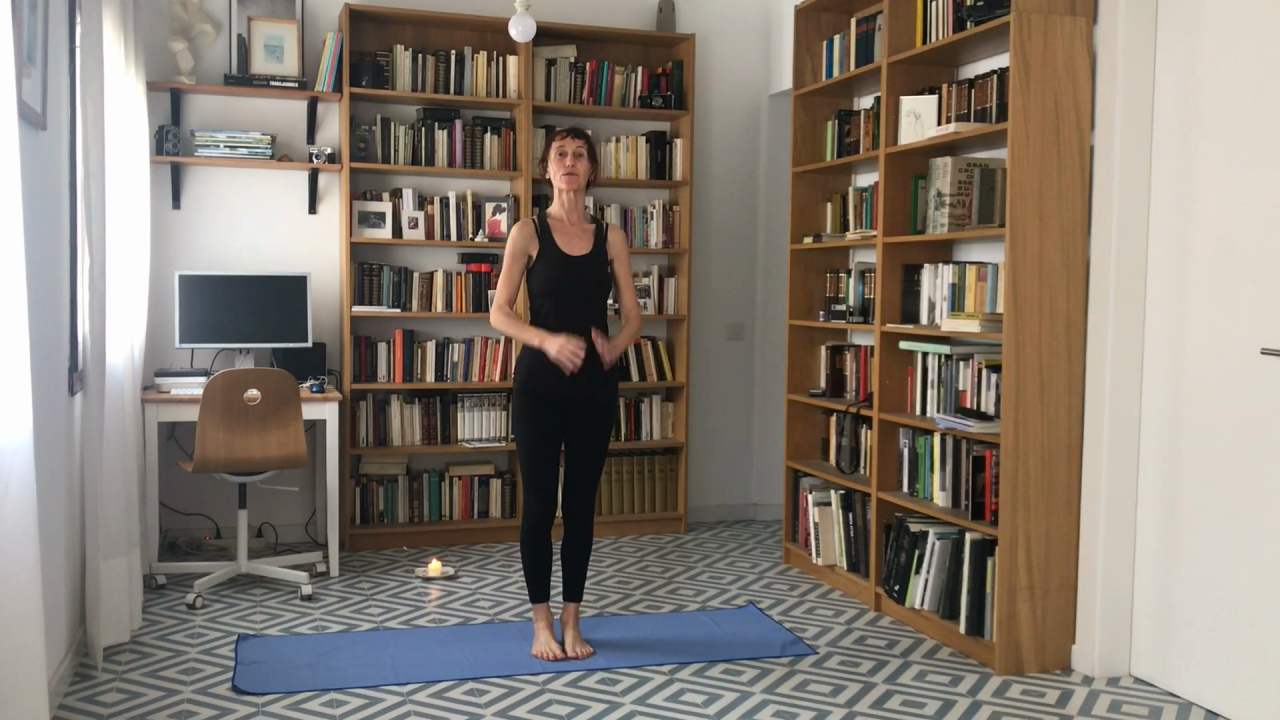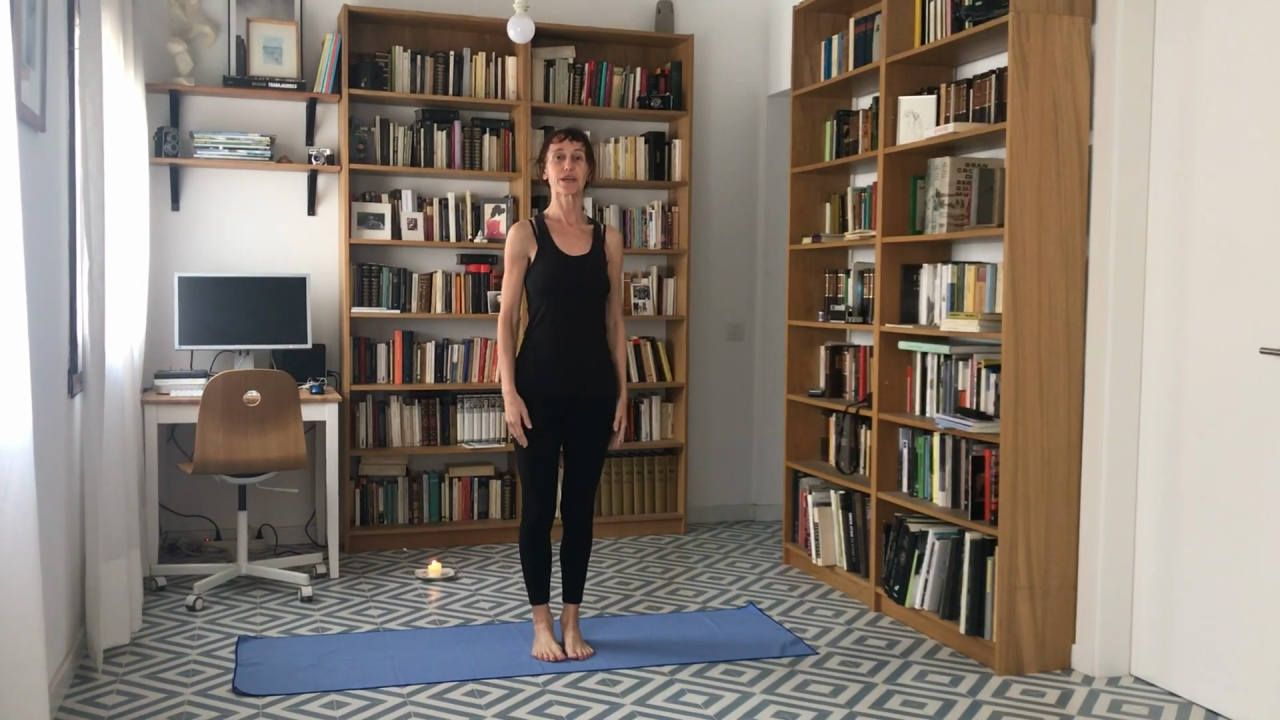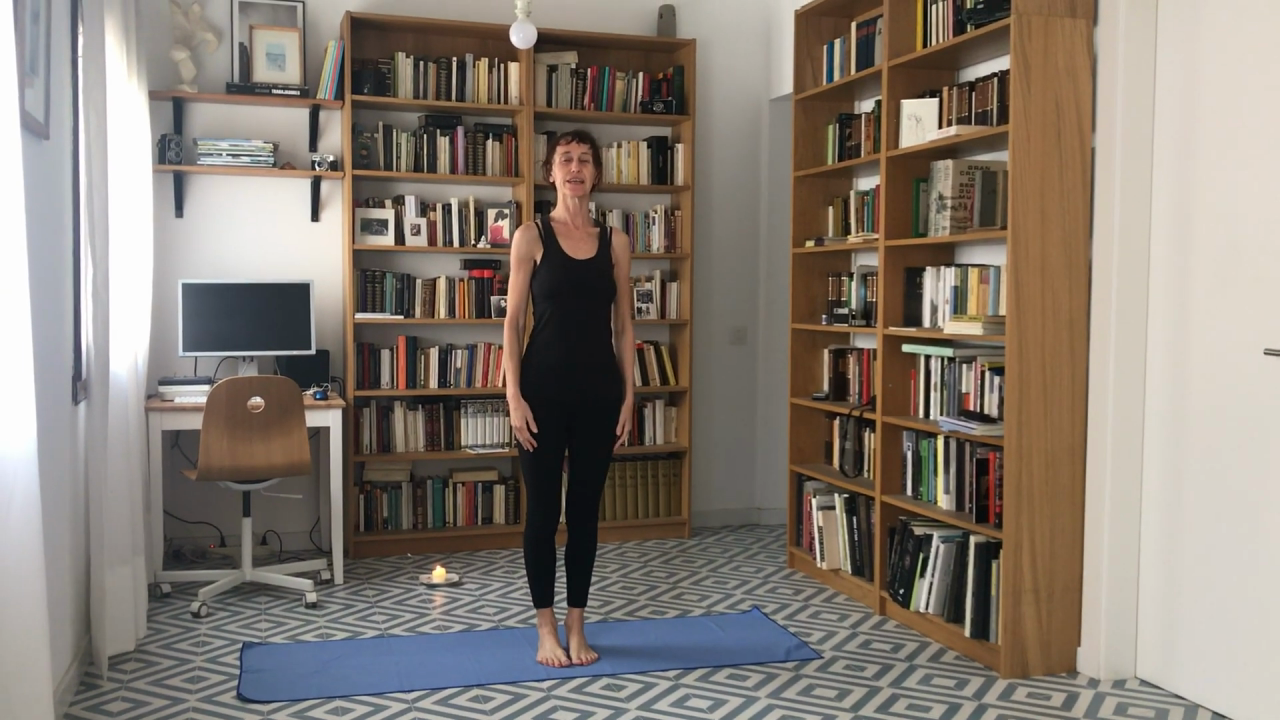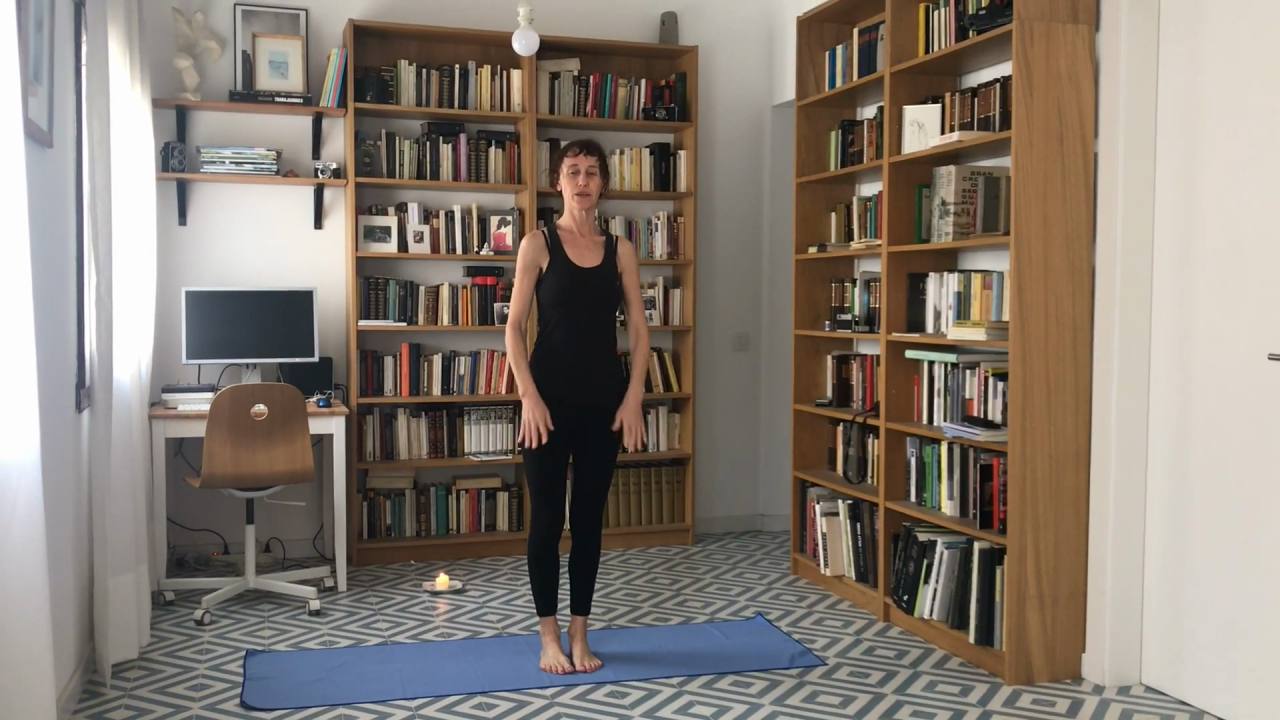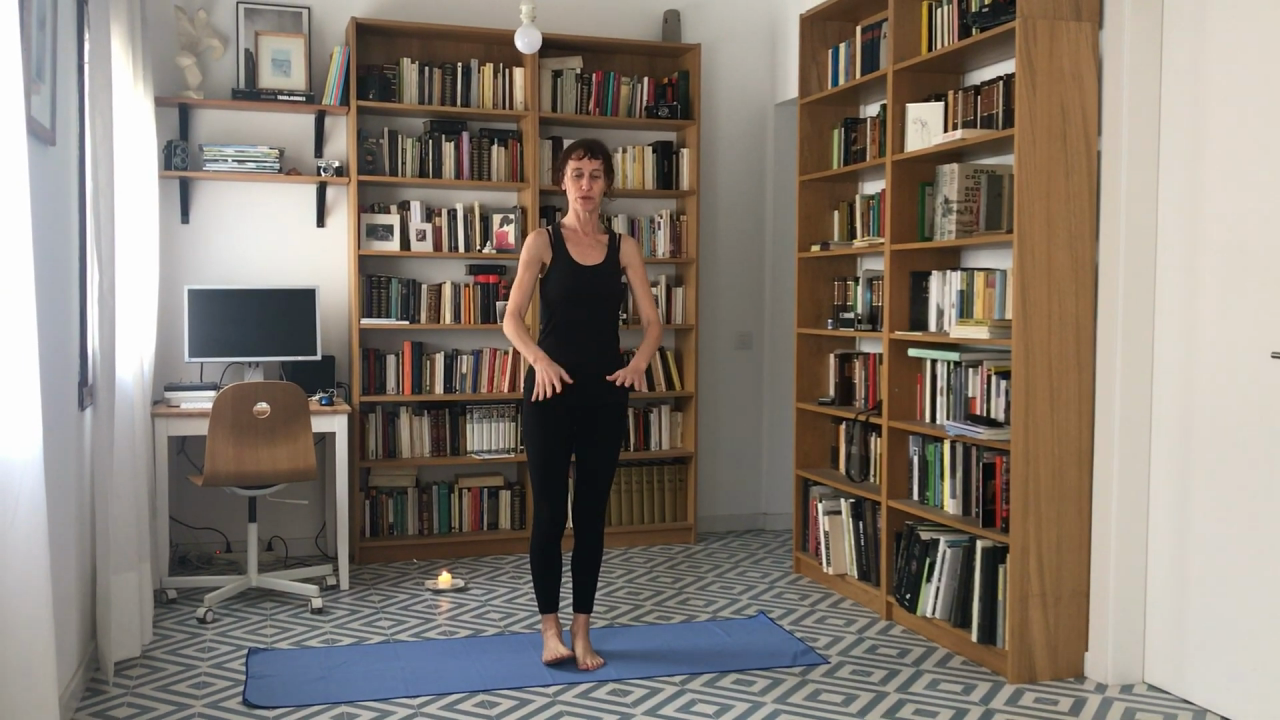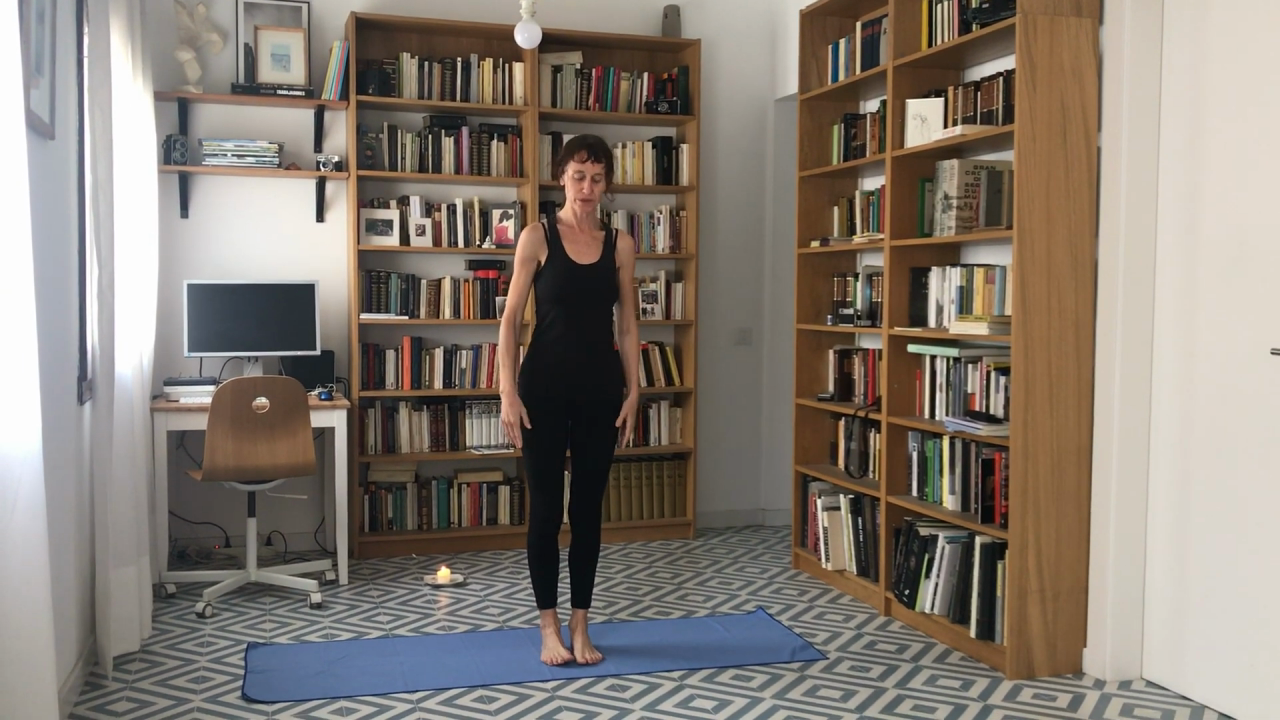
dt=0.5s
person 1, frame 1
left shoulder: (610, 236)
right shoulder: (528, 232)
left elbow: (632, 313)
right elbow: (499, 312)
left wrist: (616, 344)
right wrist: (547, 340)
left hip: (594, 384)
right hip: (540, 381)
left knee: (581, 502)
right knee: (540, 502)
left ankle: (572, 620)
right ankle: (541, 623)
person 1, frame 2
left shoulder: (607, 238)
right shoulder: (526, 234)
left elbow: (615, 322)
right elbow: (507, 318)
left wrist: (622, 393)
right wrist: (509, 392)
left hip: (593, 385)
right hip: (540, 383)
left knee: (581, 504)
right knee: (539, 505)
left ankle: (572, 621)
right ankle: (542, 623)
person 1, frame 3
left shoulder: (614, 240)
right shoulder: (531, 235)
left elbow: (623, 324)
right elbow: (513, 322)
left wrist: (628, 396)
right wrist: (514, 395)
left hip: (599, 388)
right hip: (545, 386)
left knee: (585, 509)
right knee: (544, 509)
left ankle: (576, 626)
right ankle: (546, 628)
person 1, frame 4
left shoulder: (620, 250)
right shoulder: (538, 244)
left elbow: (639, 331)
right elbow: (514, 328)
left wrist: (633, 397)
right wrist: (529, 396)
left hip: (603, 396)
right hip: (550, 394)
left knee: (589, 516)
right knee: (547, 516)
left ankle: (579, 633)
right ankle: (549, 635)
person 1, frame 5
left shoulder: (624, 246)
right shoulder: (542, 241)
left elbow: (652, 319)
right elbow: (512, 316)
left wrist: (639, 362)
right wrist: (539, 359)
left hip: (605, 391)
right hip: (552, 389)
left knee: (591, 512)
right knee: (550, 512)
left ankle: (582, 630)
right ankle: (550, 628)
person 1, frame 6
left shoulder: (620, 243)
right shoulder: (538, 236)
left elbow: (627, 323)
right elbow: (511, 319)
left wrist: (633, 389)
right wrist: (508, 390)
left hip: (600, 386)
right hip: (545, 384)
left knee: (588, 509)
right knee: (546, 508)
left ankle: (580, 626)
right ankle: (550, 626)
